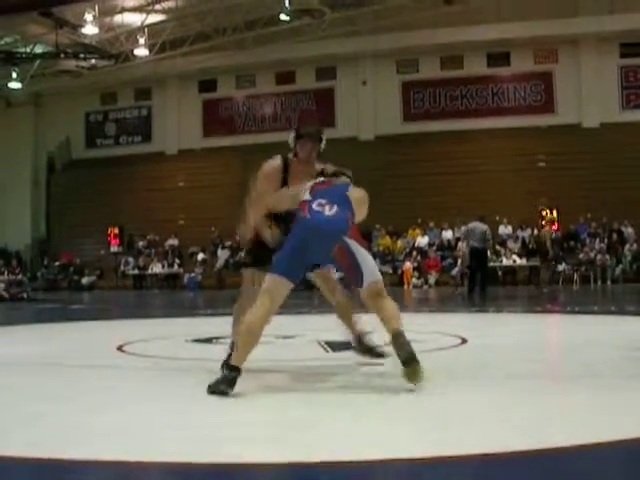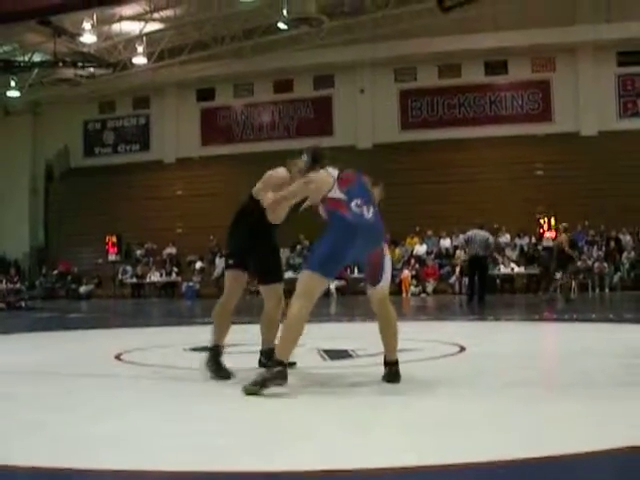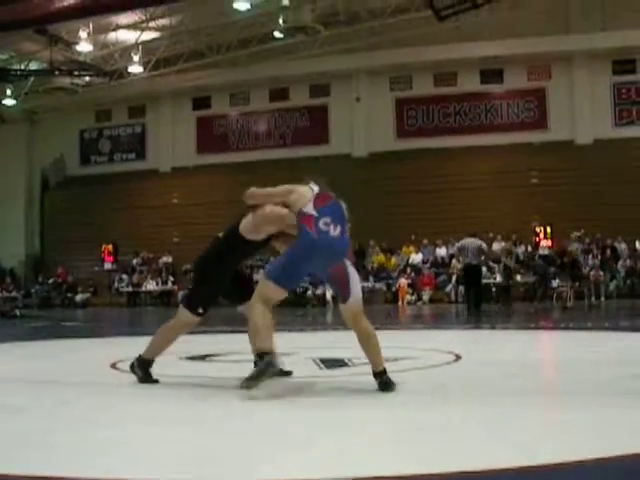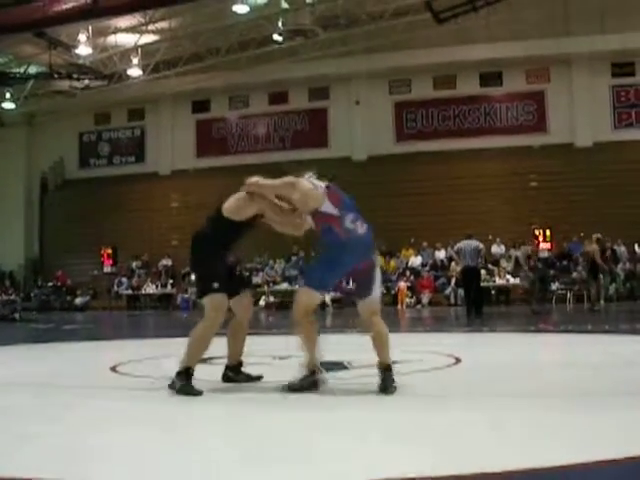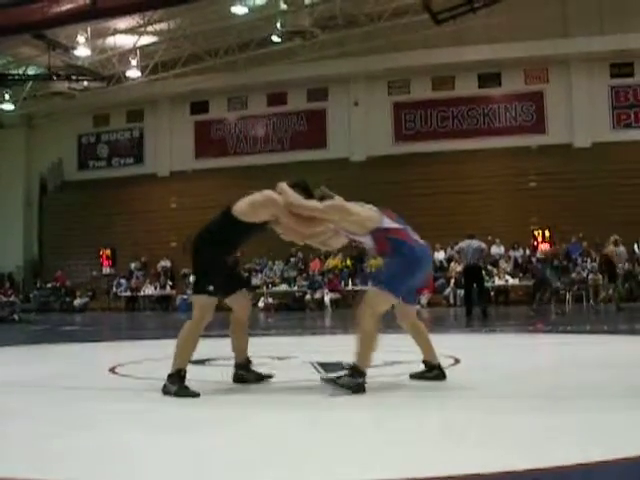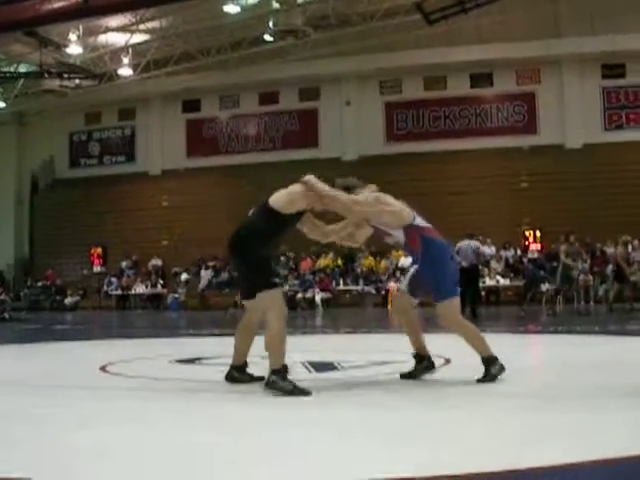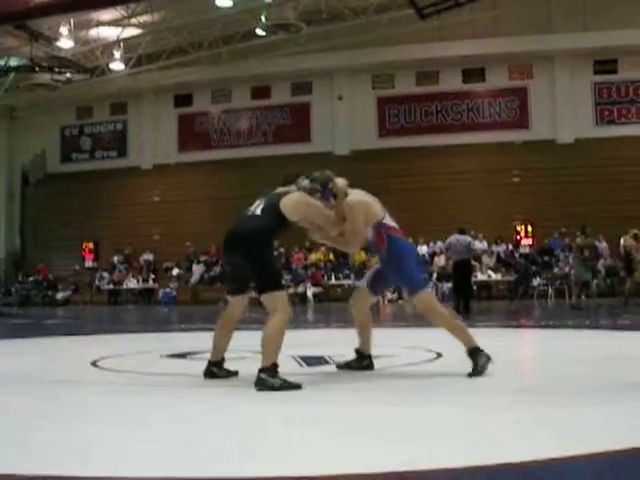
dt=0.4s
person 1, frame 1
left shoulder: (321, 171)
right shoulder: (274, 168)
right elbow: (253, 207)
right wrist: (264, 228)
right hip: (269, 233)
left knee: (330, 285)
right knee: (249, 291)
left ankle: (359, 340)
right ankle: (234, 349)
person 1, frame 2
right shoulder: (279, 177)
right elbow: (275, 218)
right wrist: (293, 186)
left hip: (265, 238)
right hip: (244, 233)
left knee: (275, 300)
right knee: (233, 292)
left ankle: (267, 354)
right ankle: (215, 354)
person 1, frame 3
left shoulder: (275, 220)
right shoulder: (274, 216)
left elbow: (286, 247)
left hip: (227, 267)
right hip: (212, 267)
right knee: (185, 321)
right ankle: (142, 362)
person 1, frame 4
left shoulder: (263, 206)
right shoulder: (256, 197)
left elbow: (288, 226)
right elbow: (289, 221)
left hip: (220, 254)
right hip: (206, 253)
left knee: (245, 311)
right knee: (216, 314)
left ankle: (233, 369)
right ankle: (182, 376)
person 1, frame 5
left shoulder: (273, 212)
right shoulder: (270, 201)
left elbow: (298, 235)
right elbow: (304, 225)
left hip: (221, 254)
right hip: (208, 250)
left knee: (243, 307)
right knee: (202, 316)
left ankle: (242, 368)
right ankle: (174, 378)
person 1, frame 6
left shoulder: (300, 209)
right shoulder: (302, 192)
left elbow: (325, 235)
left hip: (246, 247)
right hip: (249, 247)
left knee: (255, 312)
right knee: (277, 310)
left ankle: (237, 369)
right ankle: (277, 376)
person 1, frame 7
left shoulder: (273, 195)
right shoulder: (302, 200)
right elbow: (333, 223)
left hip: (233, 244)
right hip: (255, 247)
left knee: (234, 308)
right knee: (280, 311)
left ankle: (215, 364)
right ankle: (267, 373)
person 2, frame 1
left shoulder: (308, 187)
right shoulder: (358, 195)
left elbow: (271, 203)
left hip: (305, 230)
right hip: (337, 232)
left knee: (265, 302)
left ankle: (231, 374)
right ankle: (399, 340)
person 2, frame 2
left shoulder: (316, 178)
right shoulder: (364, 182)
left elbow: (274, 203)
left hip: (342, 230)
right hip: (374, 232)
left knee: (303, 296)
right knee: (381, 300)
left ankle: (278, 367)
right ankle: (392, 366)
person 2, frame 3
left shoulder: (298, 191)
right shoulder: (340, 205)
left elbow: (251, 196)
left wrist: (268, 202)
left hip: (309, 246)
right hip: (339, 253)
left knee: (261, 299)
right knee: (356, 317)
left ankle: (267, 358)
right ankle: (382, 376)
person 2, frame 4
left shoulder: (297, 185)
right shoulder: (329, 189)
left elbow: (252, 184)
left wrist: (254, 180)
left hip: (339, 247)
right hip: (365, 246)
left knee: (302, 308)
right knee: (371, 314)
left ankle: (311, 372)
right ankle: (386, 371)
person 2, frame 5
left shoulder: (341, 210)
right shoulder: (347, 221)
left elbow: (297, 205)
right elbow: (330, 243)
left wrist: (284, 188)
left hip: (409, 257)
right hip: (419, 257)
left knee: (366, 312)
right knee: (406, 317)
left ankle: (356, 376)
right ankle: (434, 367)
person 2, frame 6
left shoulder: (375, 202)
right shoulder: (368, 212)
left elbow: (342, 203)
right elbow: (354, 239)
left wrist: (313, 182)
left hip: (438, 256)
right hip: (425, 259)
left knee: (450, 319)
right knee: (399, 308)
left ankle: (492, 362)
right ankle: (424, 360)
person 2, frame 7
left shoulder: (353, 202)
right shoulder: (349, 201)
left elbow: (353, 245)
left wrist: (322, 237)
left hip: (401, 256)
right hip: (389, 260)
left knee: (429, 309)
right knee: (358, 303)
left ankle: (477, 354)
right ankle: (364, 357)
